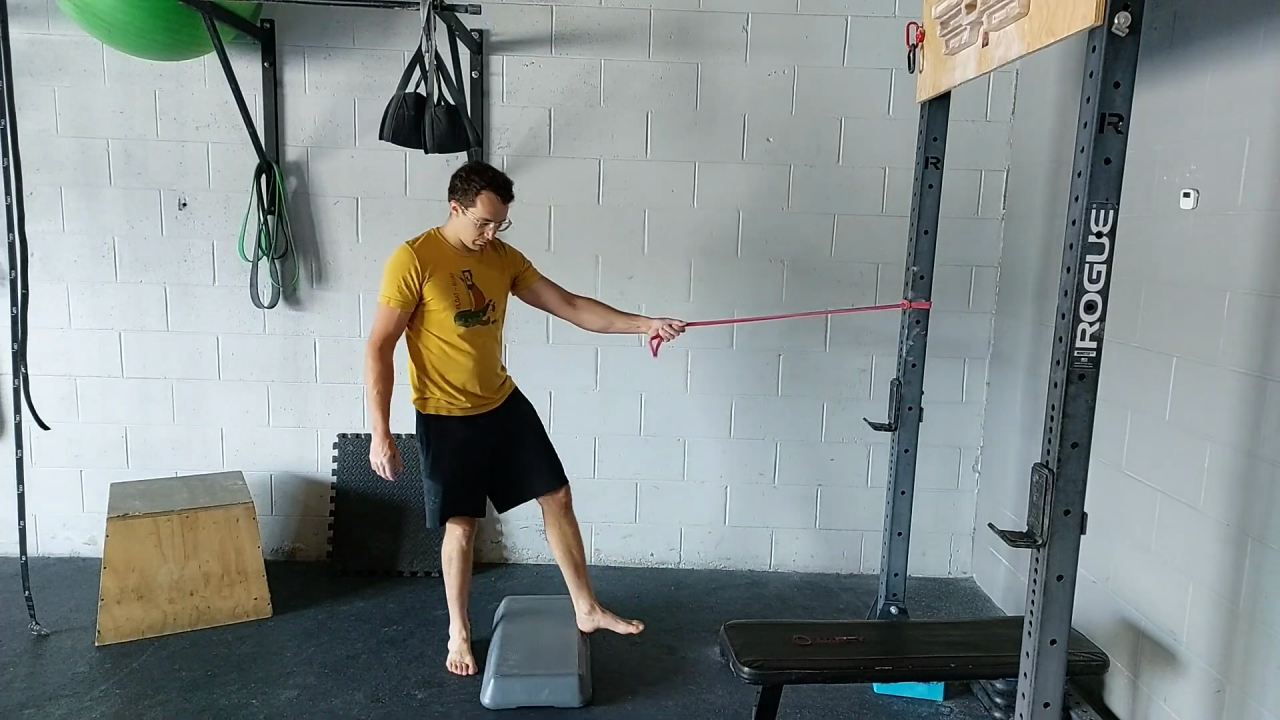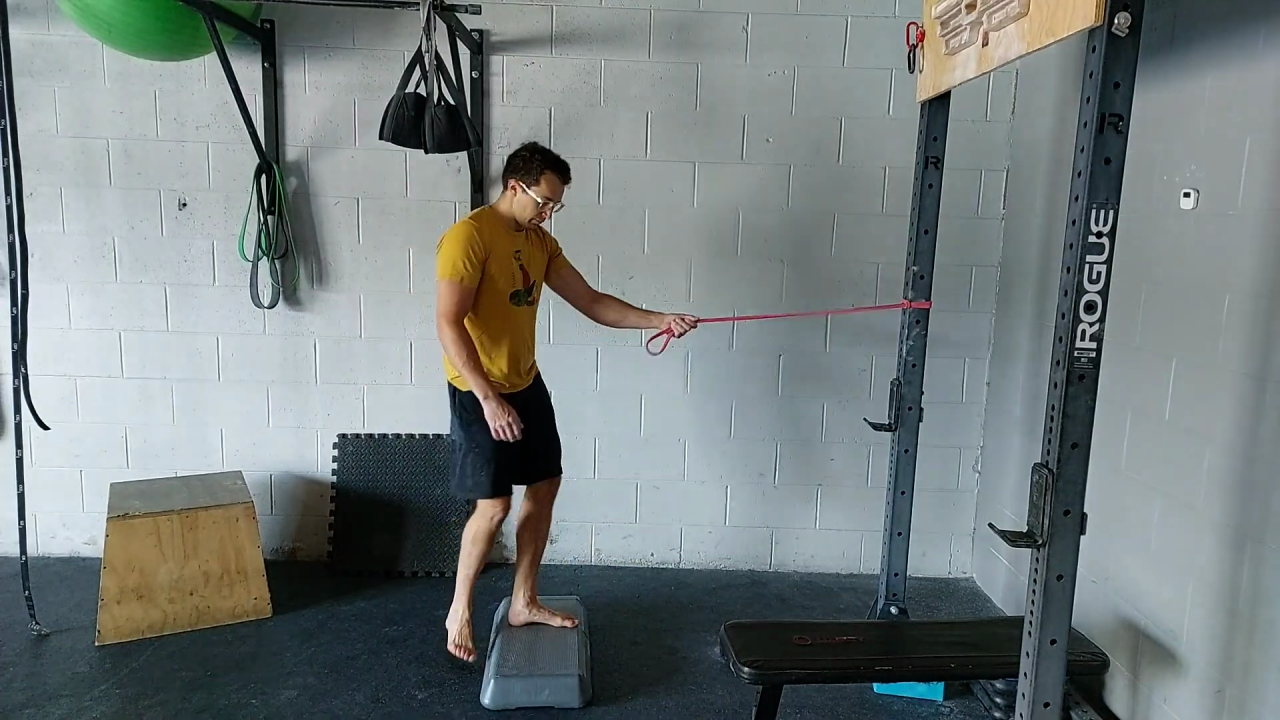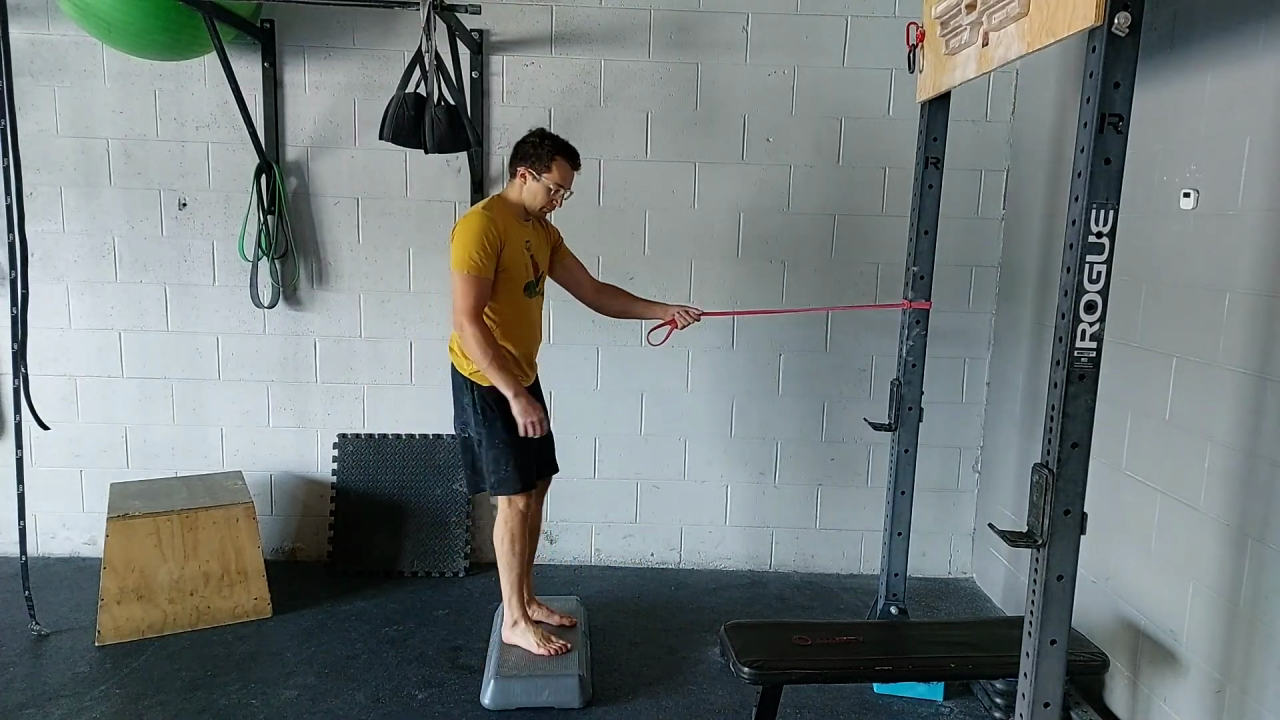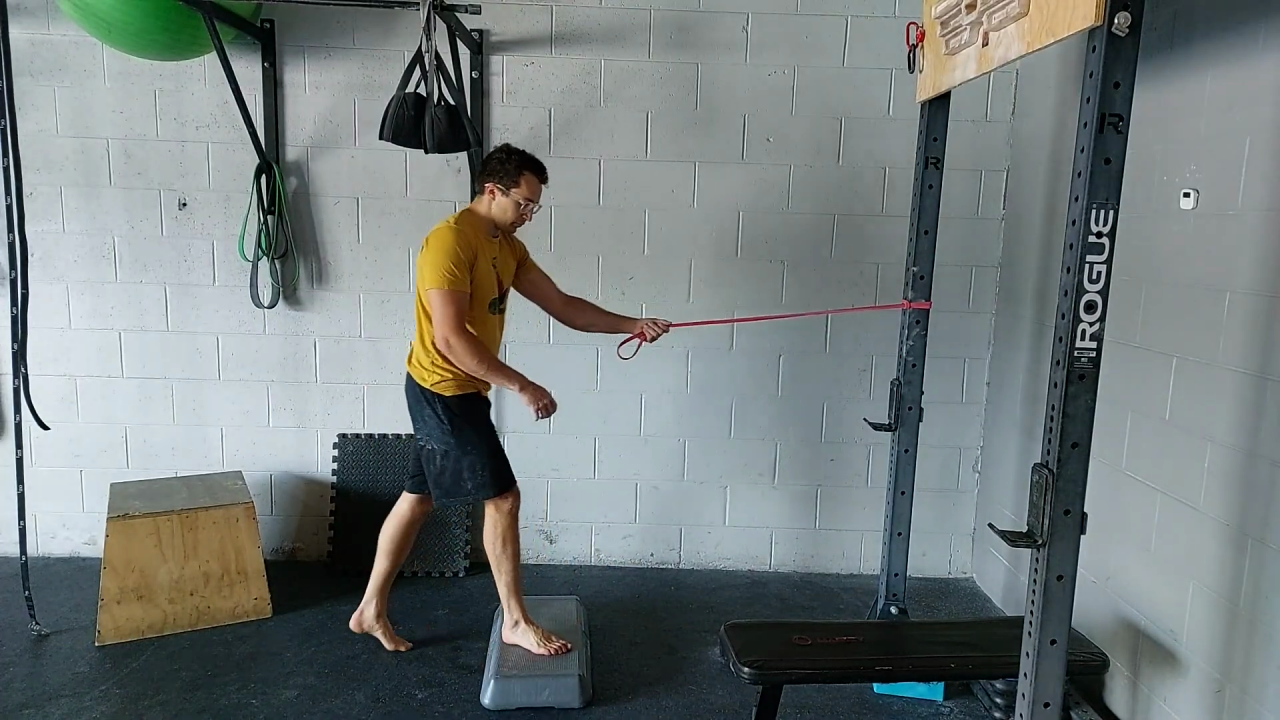
dt=0.7s
person 1, frame 1
left shoulder: (504, 257)
right shoulder: (412, 259)
left elbow: (570, 307)
right elbow: (378, 347)
left wrist: (643, 324)
right wrist: (379, 432)
left hip: (504, 402)
right hip: (446, 416)
left knee: (557, 496)
right knee: (461, 524)
left ankle: (587, 608)
right ankle: (458, 632)
person 1, frame 2
left shoulder: (540, 242)
right shoulder: (468, 237)
left elbow: (590, 301)
right elbow: (448, 324)
left wrist: (659, 319)
right wrist: (488, 397)
left hip: (526, 385)
right hip: (478, 392)
left knee: (544, 488)
right knee: (493, 504)
left ankle: (524, 603)
right ankle: (460, 610)
person 1, frame 3
left shoulder: (541, 230)
right shoulder: (481, 226)
left elbow: (592, 291)
right elbow: (468, 322)
left wrist: (662, 310)
right wrist: (515, 394)
left hip: (519, 378)
right hip: (486, 384)
left knee: (534, 487)
right knee: (516, 498)
left ankle: (525, 598)
right ankle: (515, 621)
person 1, frame 4
left shoulder: (507, 246)
right shoulder: (450, 241)
left elbow: (561, 305)
right elbow: (450, 338)
left wrist: (632, 325)
right wrist: (522, 386)
left hip: (459, 391)
right hip: (443, 391)
left knee: (418, 498)
right knee: (503, 498)
left ankle: (371, 610)
right ankle: (515, 620)
